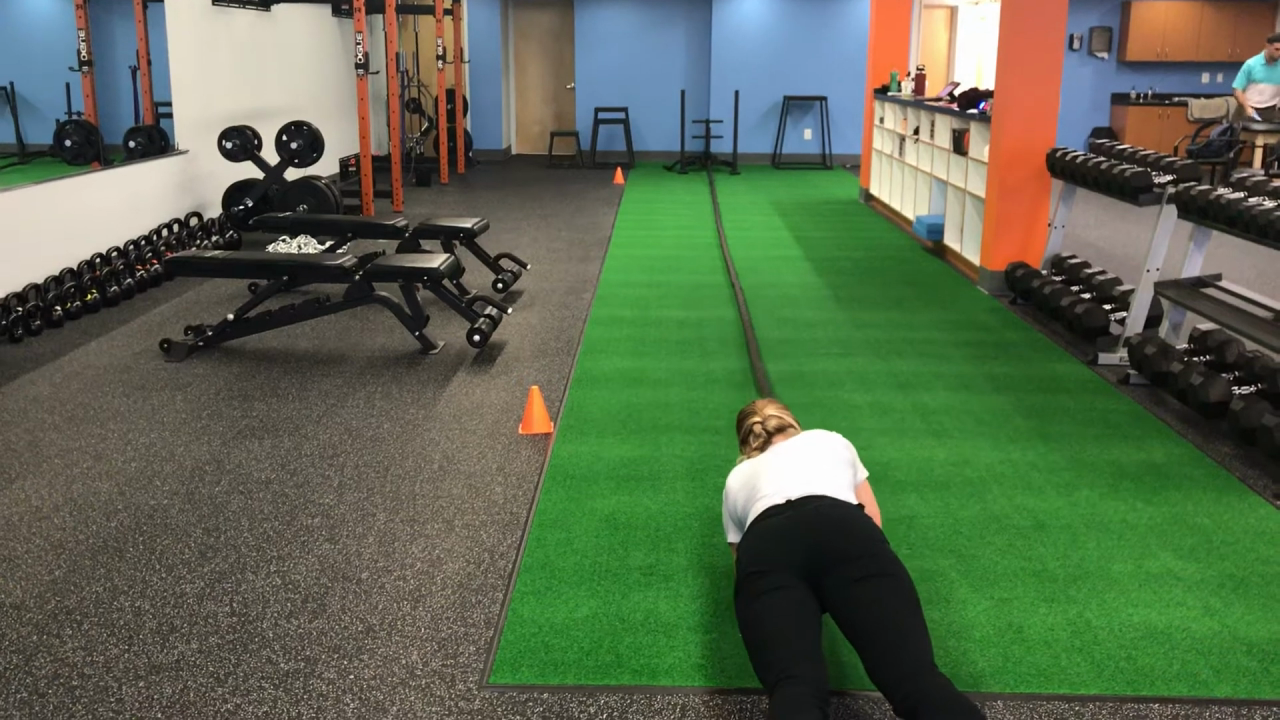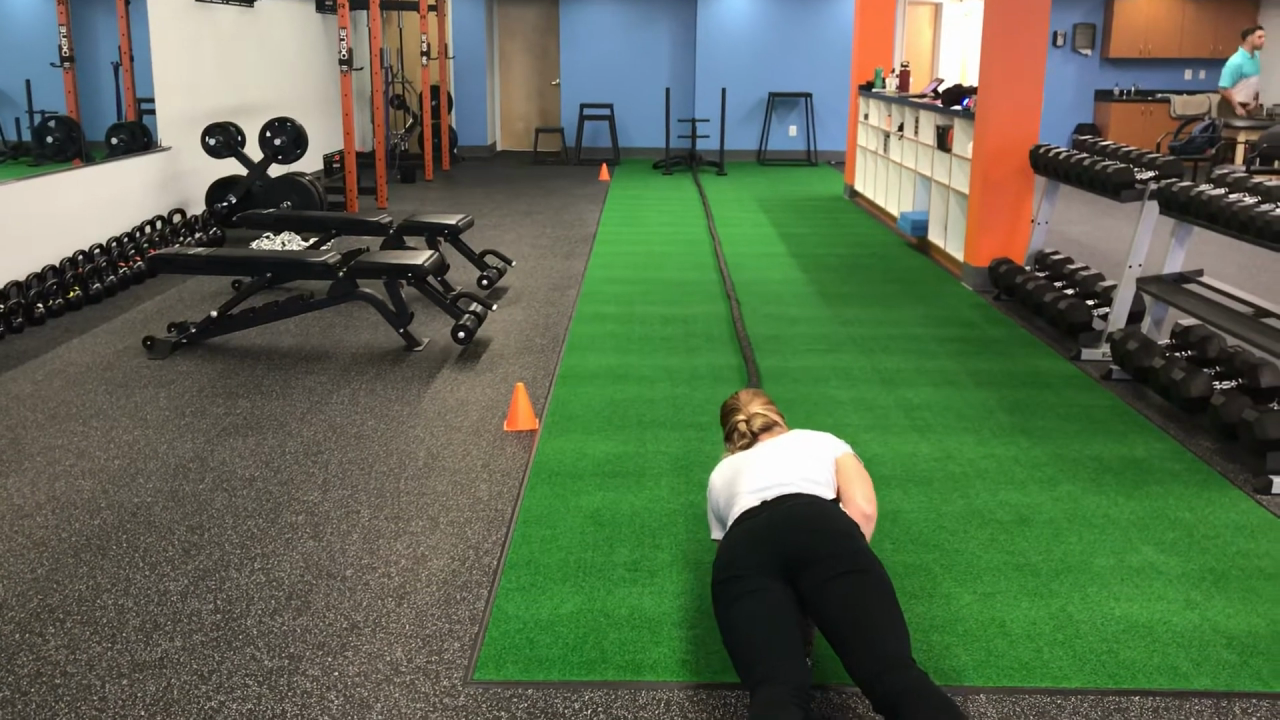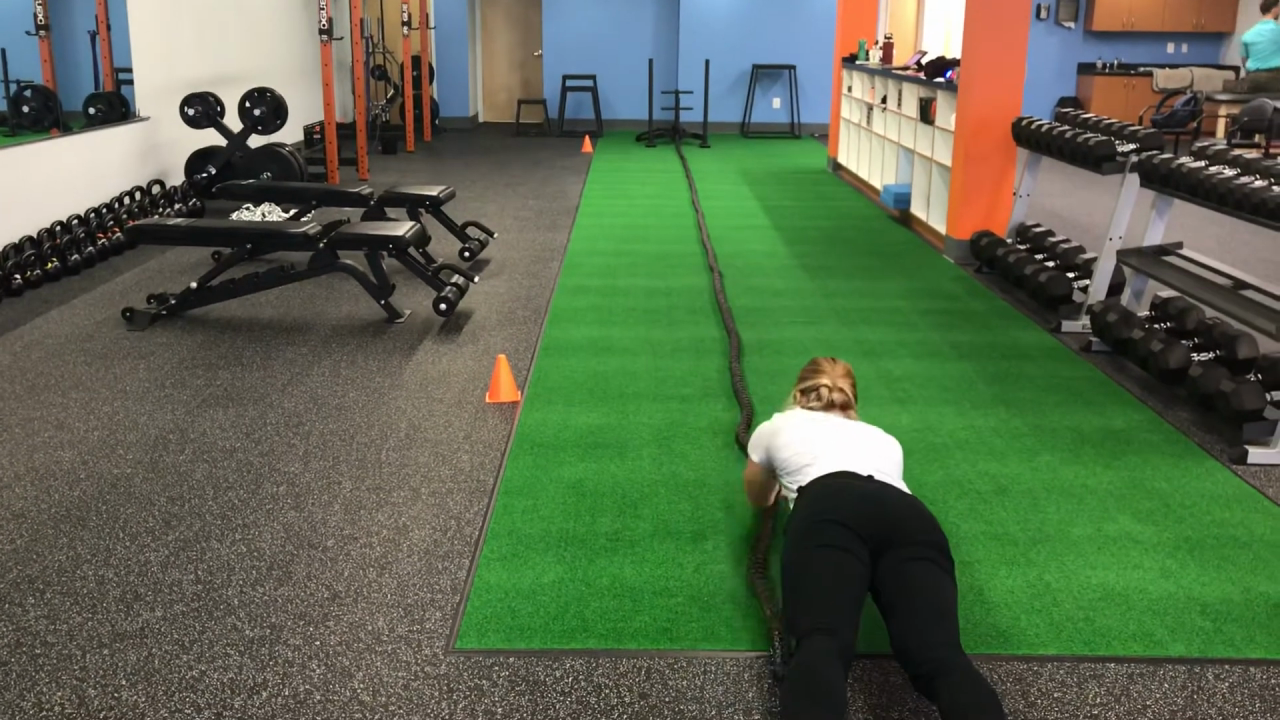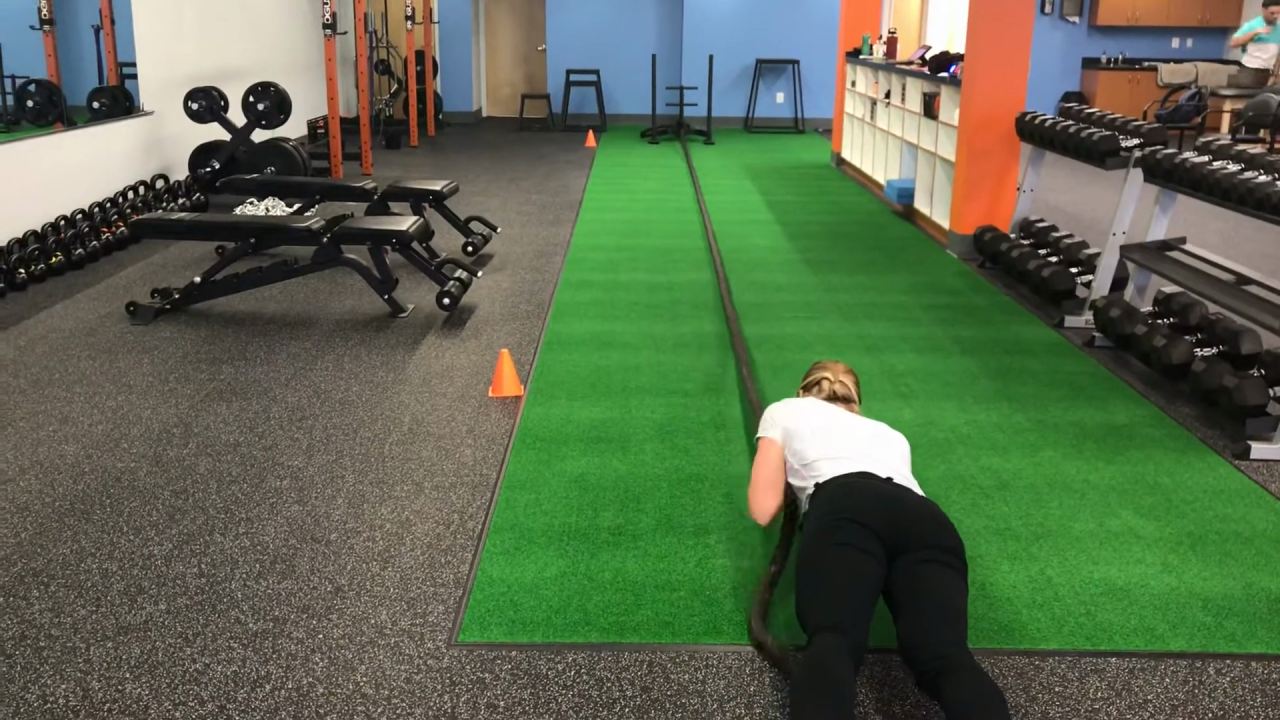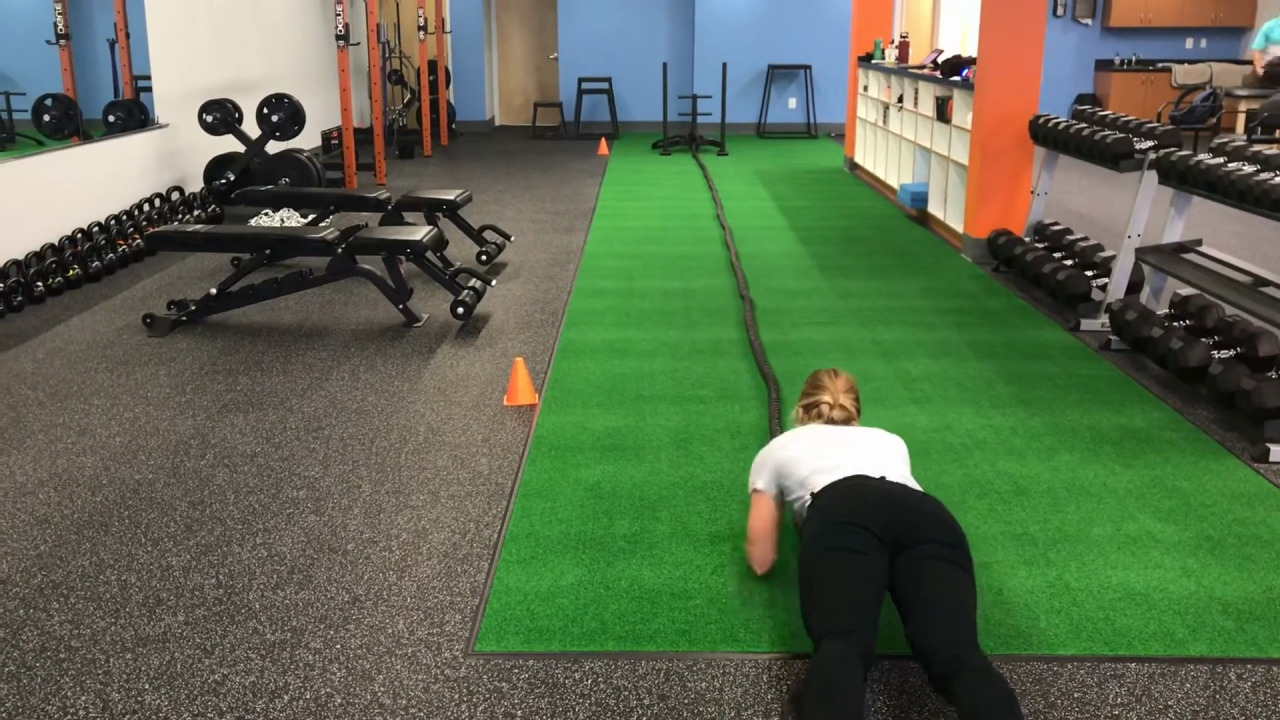
dt=1s
person 1, frame 1
left shoulder: (736, 478)
right shoulder: (831, 440)
right elbow: (871, 518)
left hip: (766, 549)
right hip: (844, 534)
left knee: (796, 692)
right knee: (916, 677)
person 1, frame 2
left shoulder: (721, 474)
right shoulder: (824, 441)
right elbow: (862, 507)
right wrist: (830, 602)
left hip: (743, 552)
right hip: (822, 532)
left knee: (778, 693)
right knee: (895, 674)
person 1, frame 3
left shoulder: (776, 427)
right shoulder: (884, 438)
left elbow: (758, 498)
left hip: (830, 515)
right hip: (910, 521)
left knee: (821, 647)
right knee: (938, 656)
person 1, frame 4
left shoulder: (787, 411)
right shoulder: (891, 433)
left elbow: (762, 511)
left wrist: (789, 474)
left hip: (845, 514)
right hip: (926, 522)
left knee: (831, 642)
right knee: (945, 656)
person 1, frame 5
left shoulder: (778, 448)
right shoulder: (889, 439)
left elbow: (761, 561)
left hip: (844, 518)
right hip: (927, 519)
left knee: (840, 649)
right knee: (957, 655)
